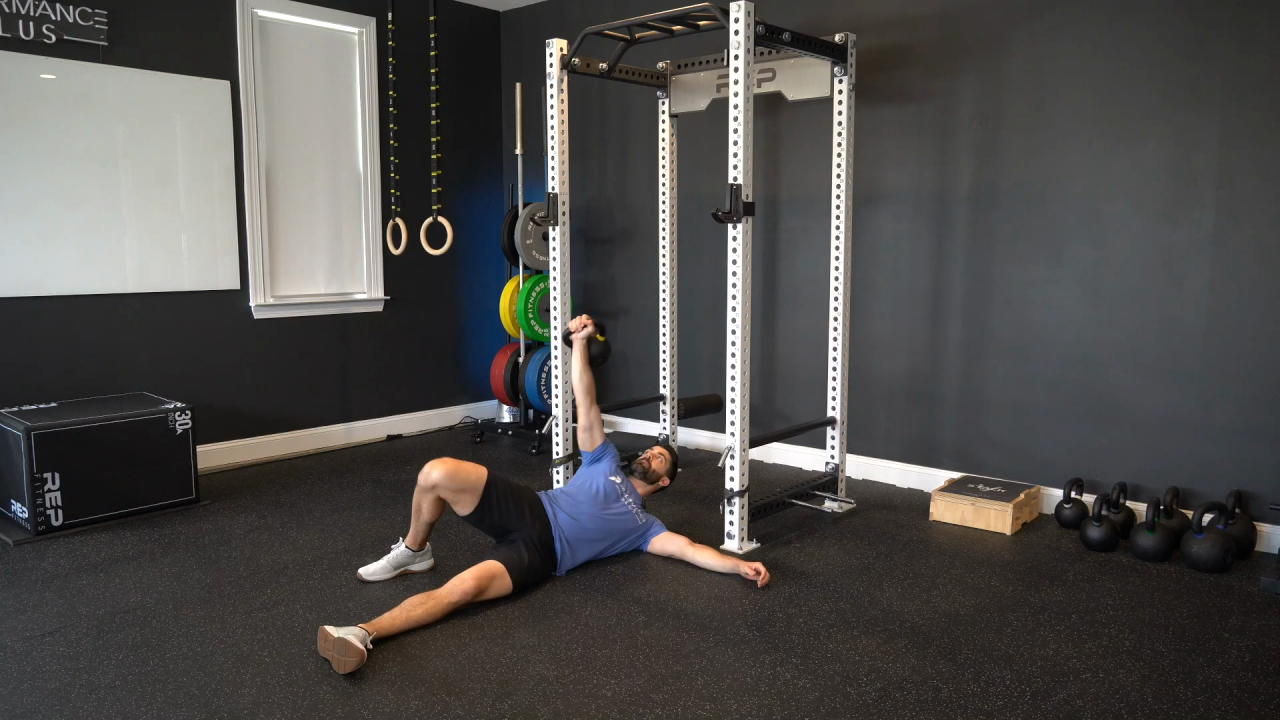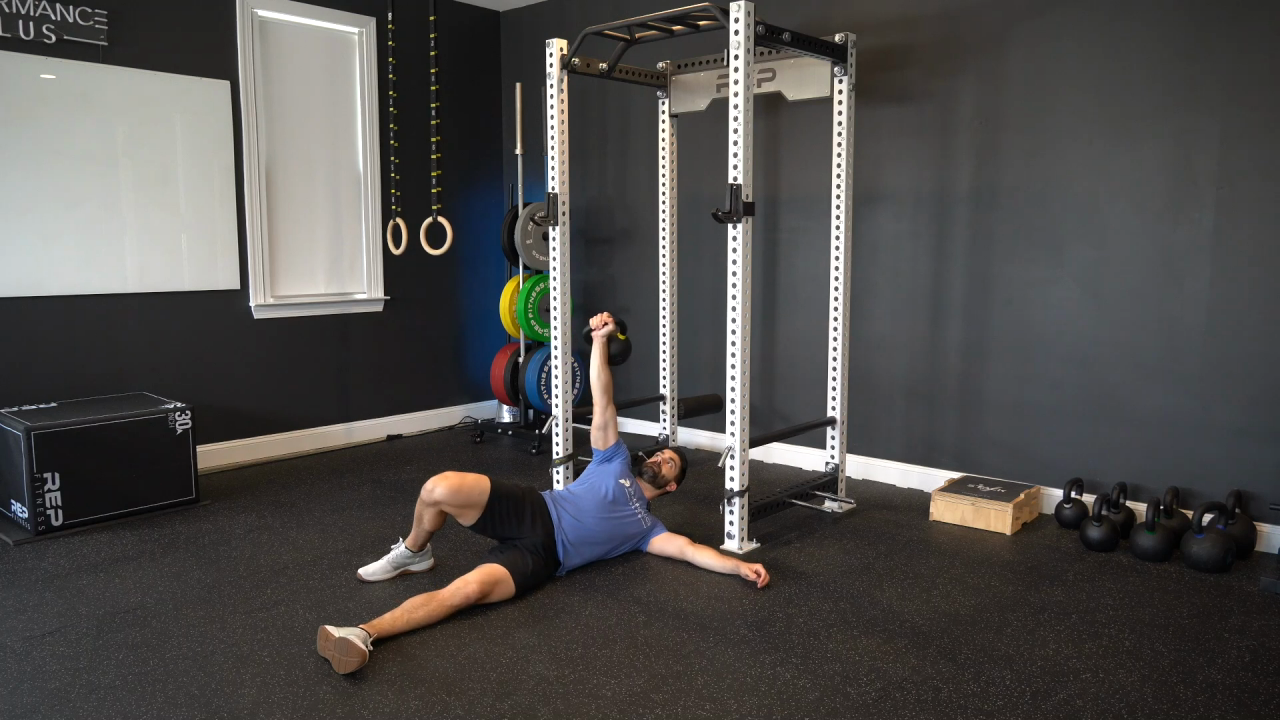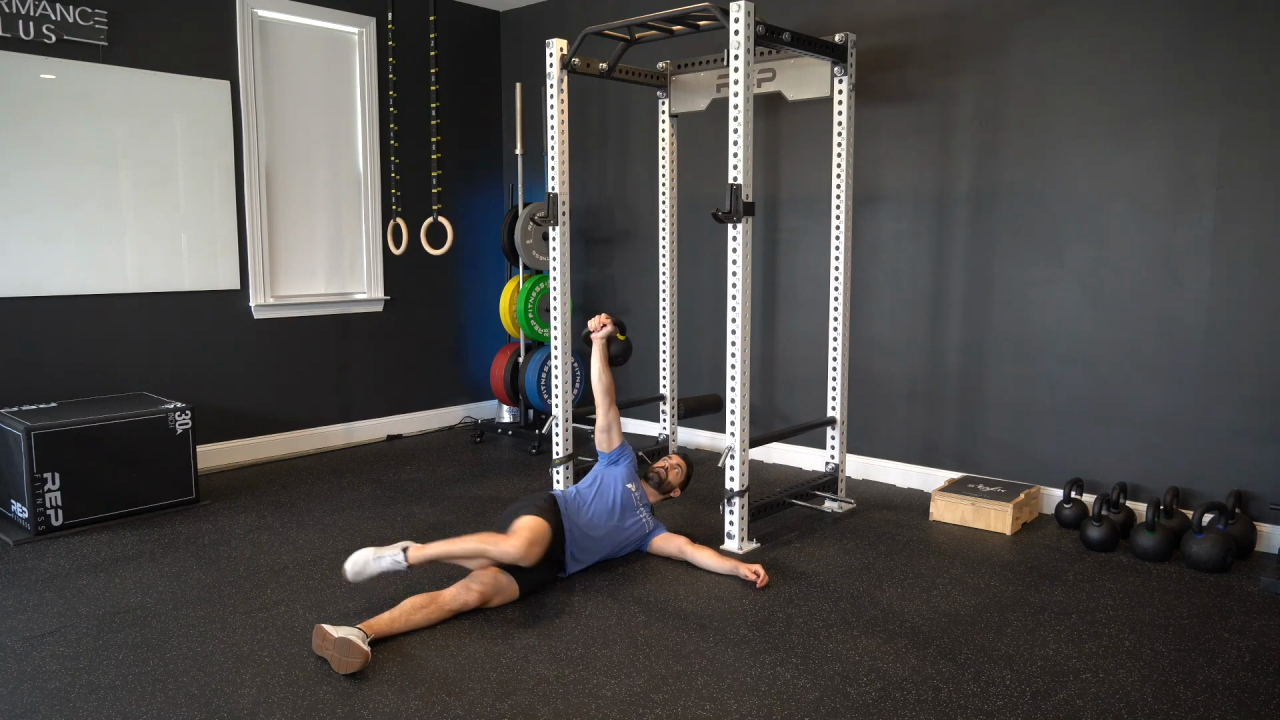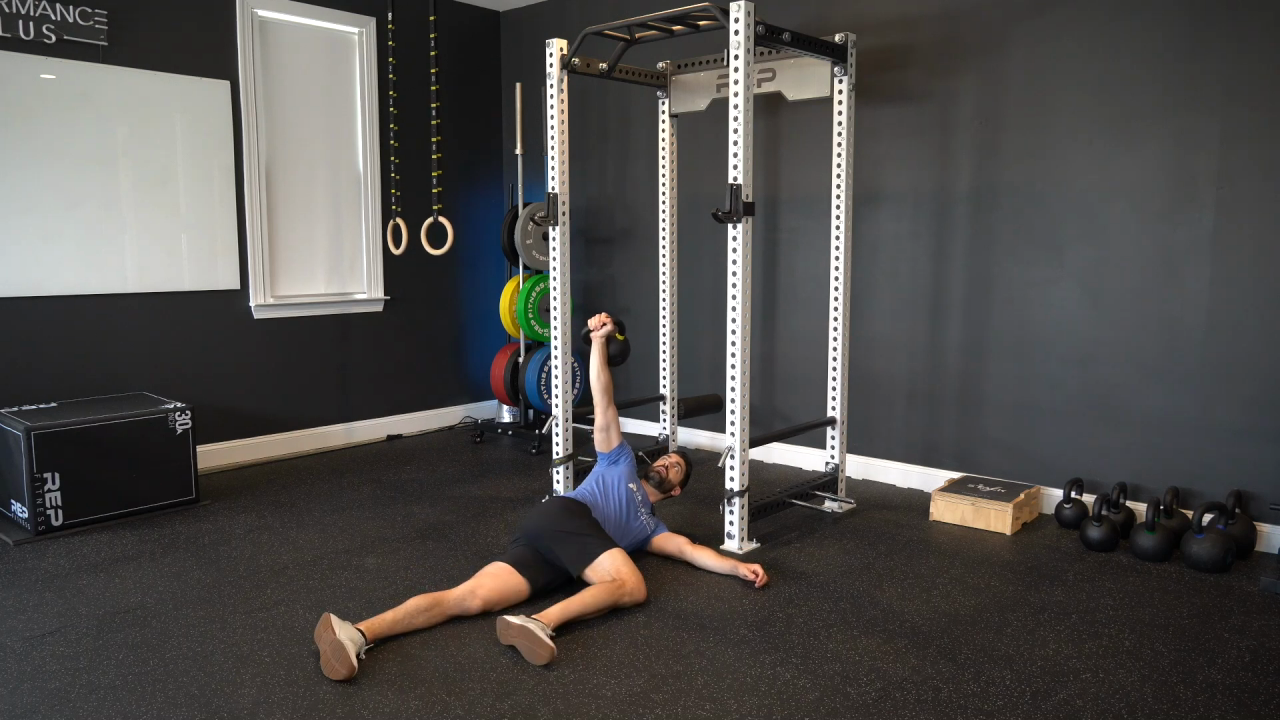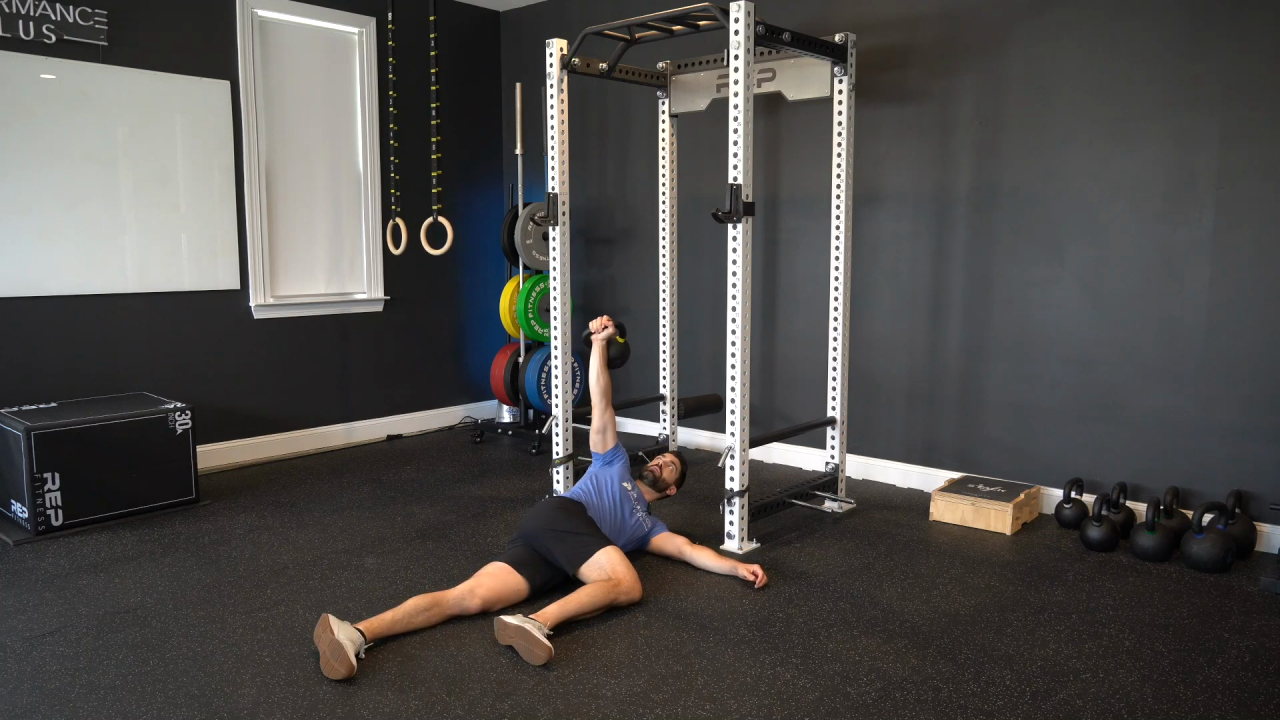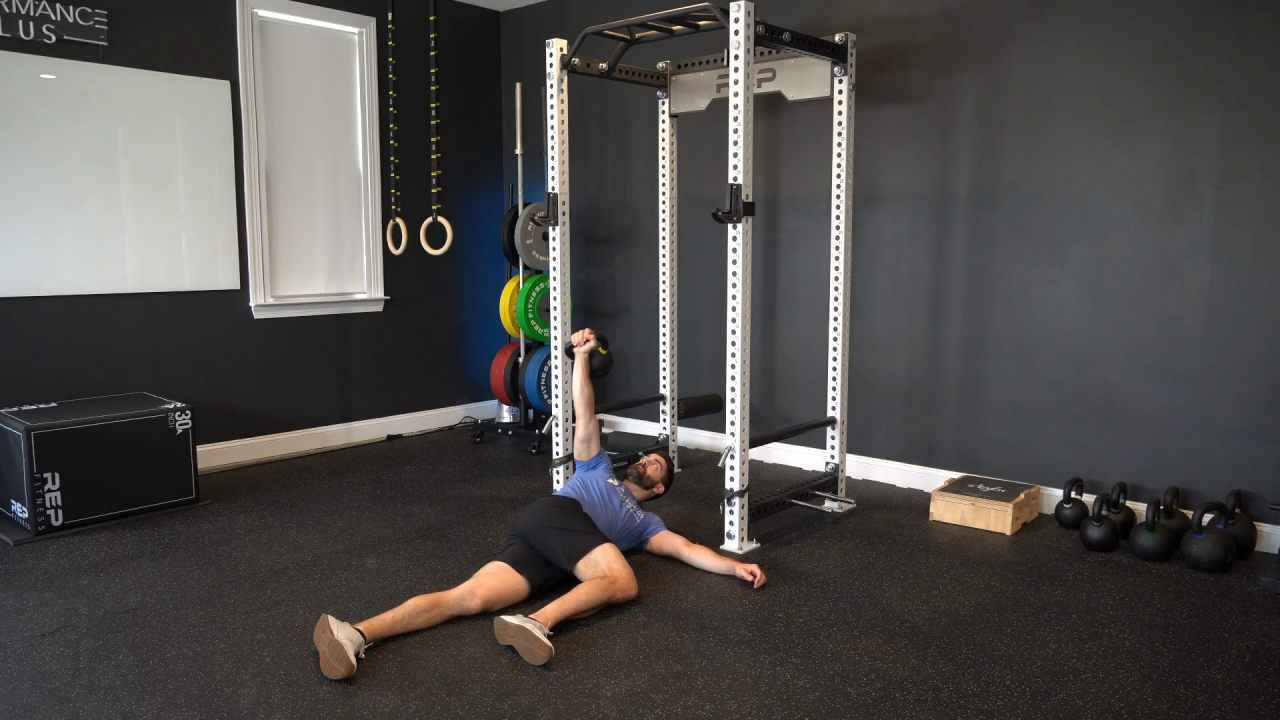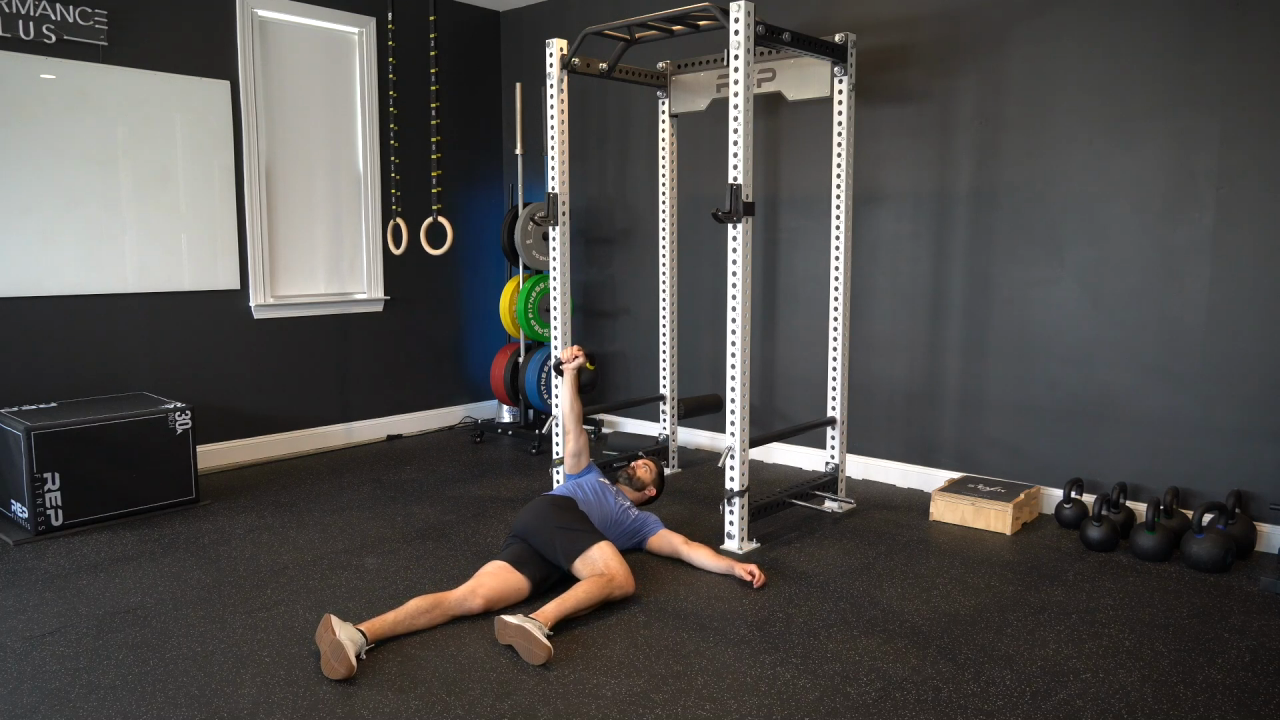
dt=0.5s
person 1, frame 1
left shoulder: (644, 525)
right shoulder: (605, 462)
left elbow: (687, 548)
right elbow: (586, 406)
left wrist: (740, 565)
right wrist: (579, 343)
left hip: (538, 552)
right hip: (527, 510)
left knee: (464, 588)
right knee: (437, 474)
left ankle: (365, 633)
right ankle: (414, 551)
person 1, frame 2
left shoulder: (646, 526)
right shoulder: (616, 461)
left elbow: (688, 549)
right elbow: (602, 404)
left wrist: (741, 565)
right wrist: (599, 339)
left hip: (541, 554)
right hip: (529, 511)
left knee: (467, 590)
right knee: (440, 488)
left ankle: (365, 633)
right ankle: (414, 552)
person 1, frame 3
left shoulder: (649, 528)
right shoulder: (622, 463)
left elbow: (690, 550)
right elbow: (605, 406)
left wrist: (740, 567)
right wrist: (600, 341)
left hip: (551, 561)
right hip: (548, 513)
left knee: (470, 595)
right knee: (521, 547)
left ankle: (362, 632)
right ankle: (403, 553)
person 1, frame 4
left shoulder: (650, 527)
right shoulder: (620, 461)
left elbow: (687, 550)
right elbow: (603, 405)
left wrist: (738, 565)
right wrist: (598, 340)
left hip: (554, 561)
right hip: (562, 518)
left knee: (471, 599)
left ankle: (358, 634)
person 1, frame 5
left shoulder: (648, 525)
right shoulder: (615, 463)
left elbow: (688, 550)
right elbow: (601, 407)
left wrist: (739, 566)
right wrist: (600, 343)
left hip: (554, 559)
right hip: (558, 518)
left knee: (469, 598)
left ankle: (366, 632)
person 1, frame 6
left shoulder: (644, 522)
right shoulder: (598, 469)
left elbow: (685, 549)
right elbow: (585, 417)
left wrist: (736, 566)
right wrist: (583, 356)
left hip: (554, 559)
right hip: (552, 515)
person 1, frame 7
left shoulder: (642, 522)
right shoulder: (588, 475)
left elbow: (685, 547)
right elbow: (574, 432)
left wrist: (734, 565)
right wrist: (571, 372)
left hip: (552, 556)
right hip: (550, 513)
